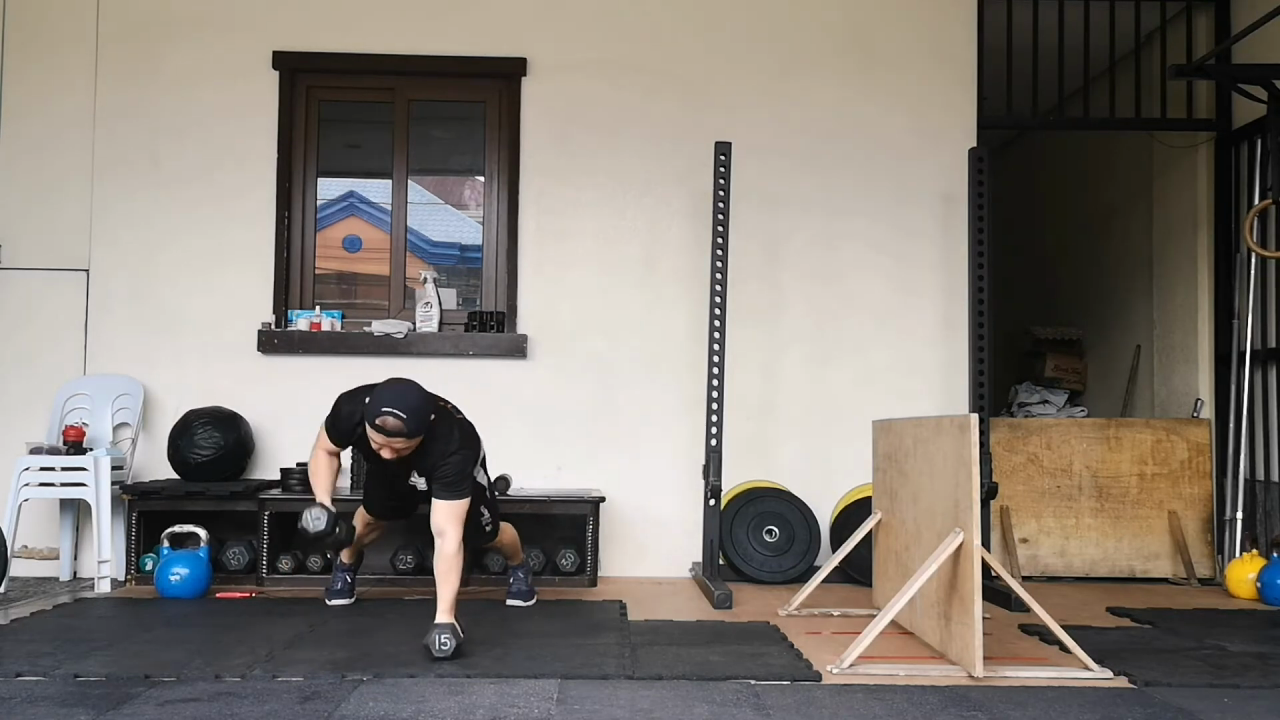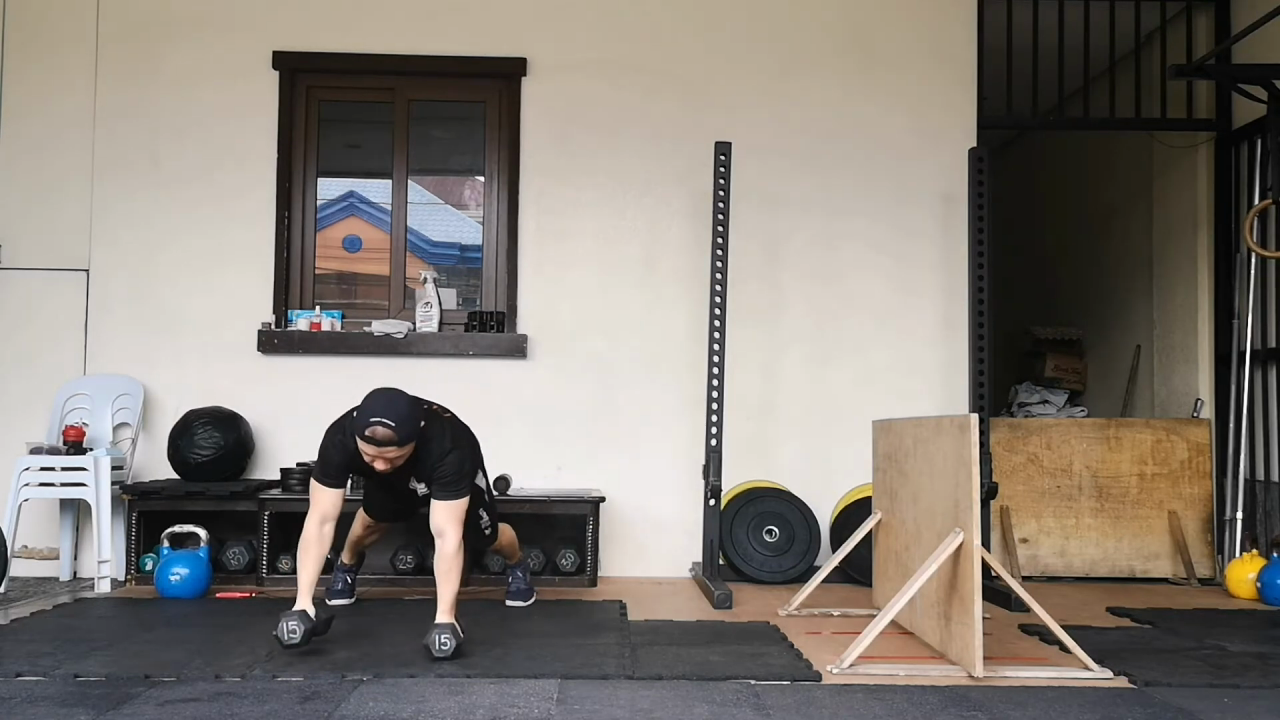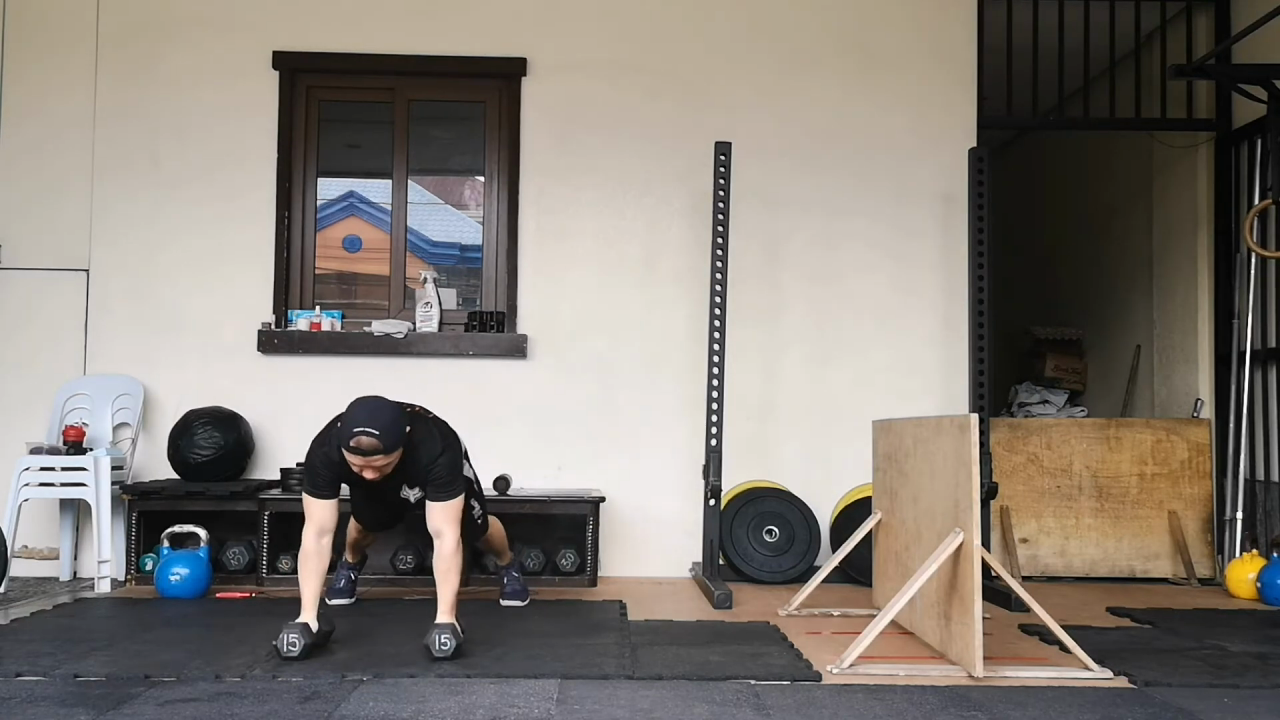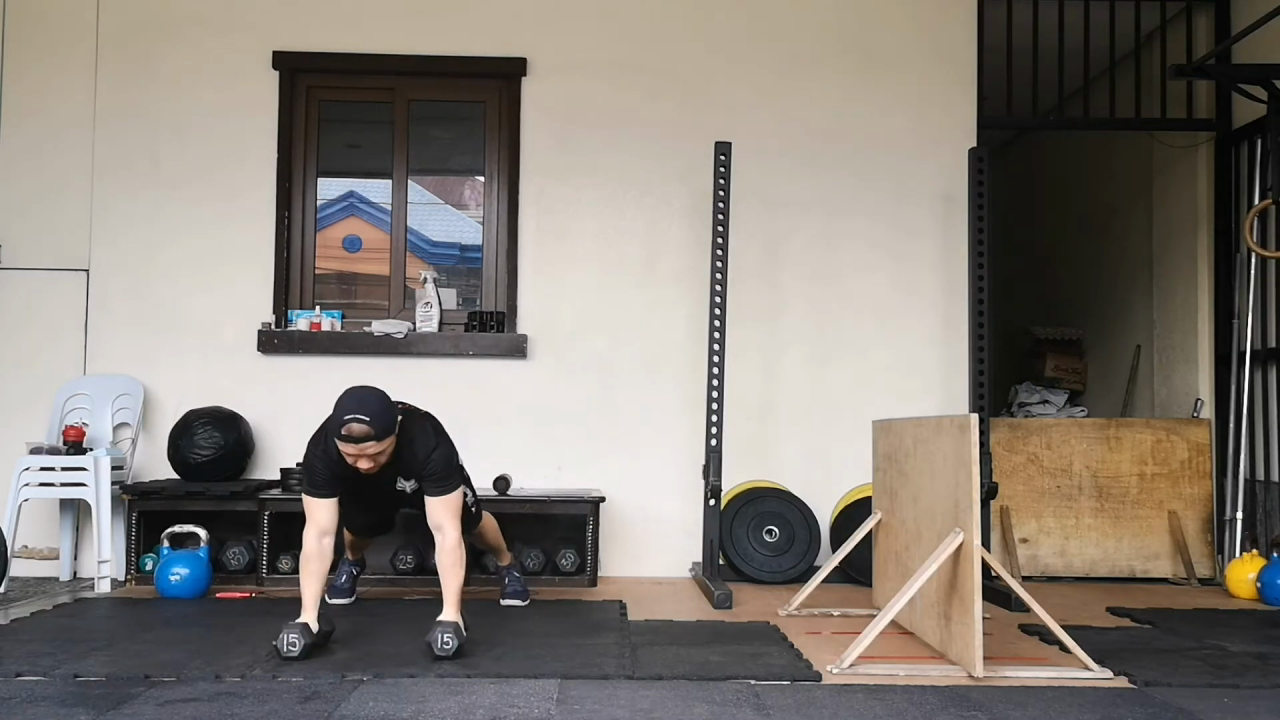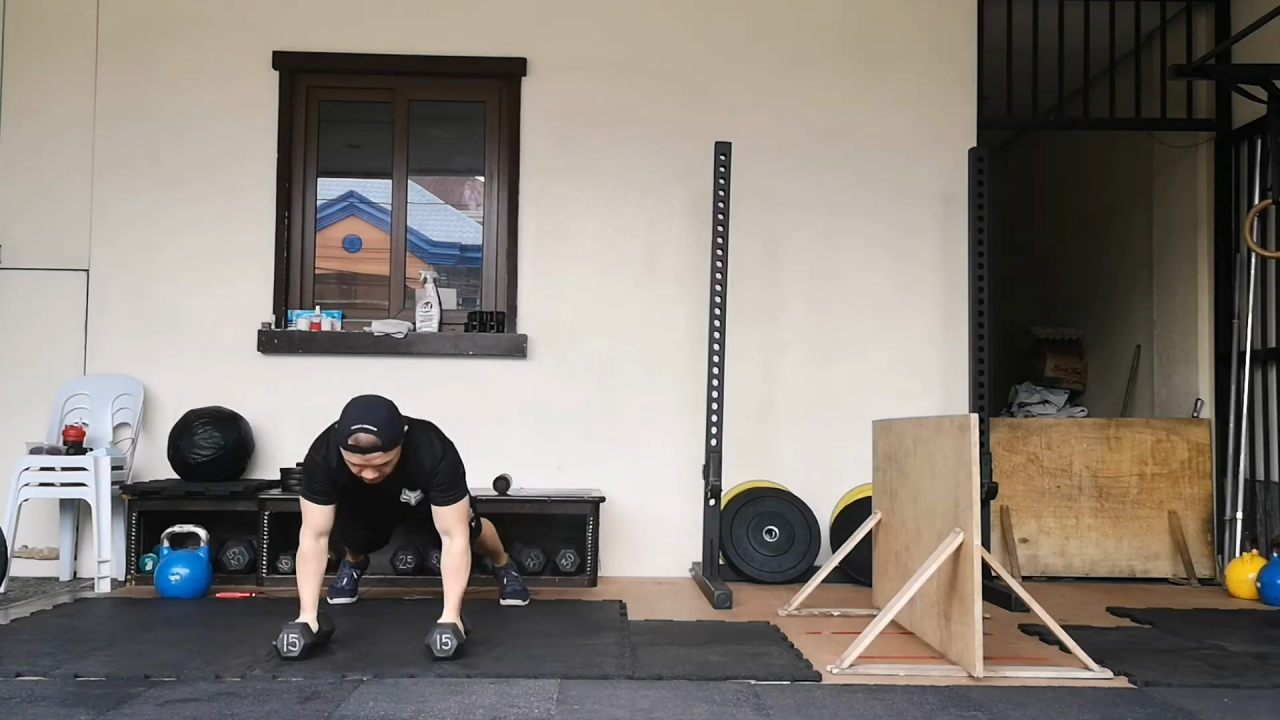
dt=0.3s
person 1, frame 1
left shoulder: (453, 448)
right shoulder: (352, 410)
left elbow: (447, 536)
right elbow: (324, 450)
left wrist: (445, 615)
right wrist: (323, 502)
left hip: (452, 470)
left knee: (484, 535)
left ankle: (518, 566)
right ankle: (346, 564)
person 1, frame 2
left shoulder: (448, 448)
right shoulder: (341, 438)
left elbow: (447, 537)
right elbow: (322, 520)
left wrist: (445, 616)
right wrist: (304, 599)
left hip: (456, 475)
left knee: (484, 539)
left ankle: (517, 565)
right ankle: (346, 564)
person 1, frame 3
left shoulder: (437, 450)
right shoulder: (325, 451)
left elbow: (446, 536)
right elbow: (317, 534)
left wrist: (445, 616)
right wrist: (308, 615)
left hip: (440, 469)
left knee: (475, 529)
left ankle: (507, 565)
right ankle: (350, 564)
person 1, frame 4
left shoulder: (430, 444)
right shoulder: (322, 450)
left elbow: (446, 531)
right elbow: (319, 534)
left wrist: (451, 613)
right wrist: (308, 615)
left hip: (425, 477)
left knee: (471, 522)
left ankle: (507, 566)
right ankle: (352, 562)
person 1, frame 5
left shoulder: (435, 454)
right shoulder: (323, 457)
left elbow: (454, 536)
right elbow: (314, 536)
left wrist: (451, 613)
right wrist: (308, 614)
left ankle: (503, 567)
right ankle: (353, 567)
